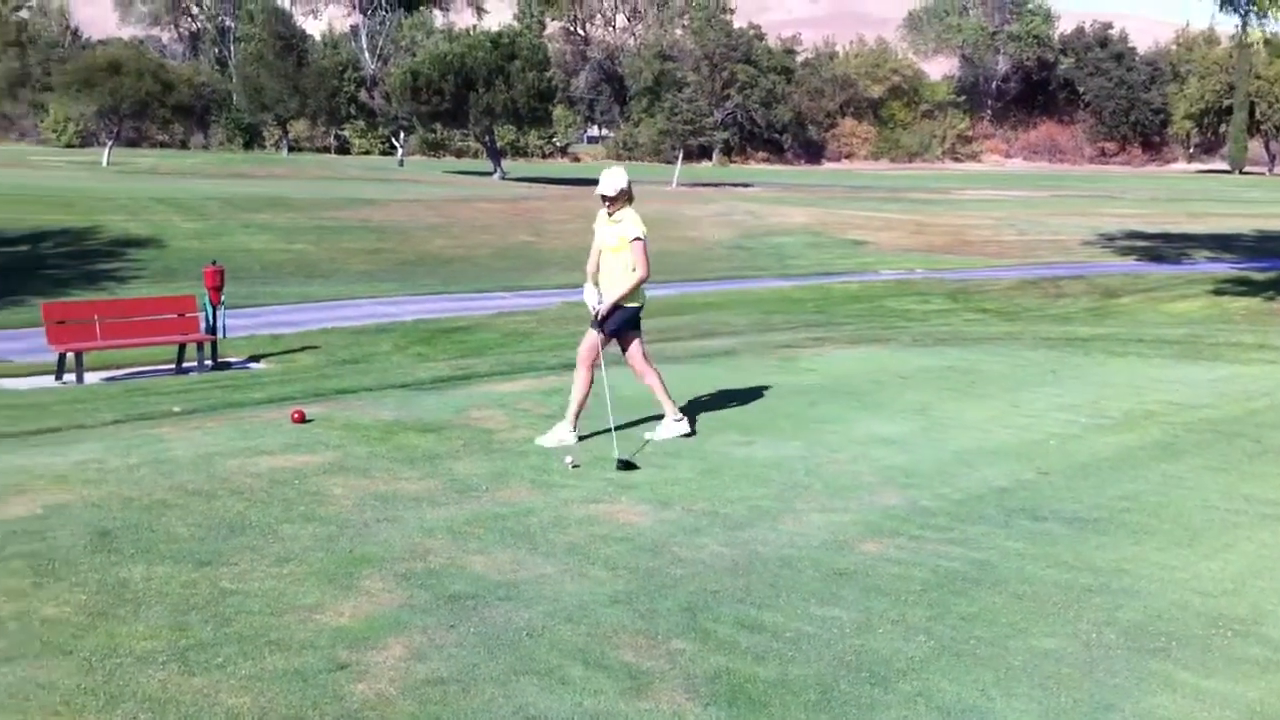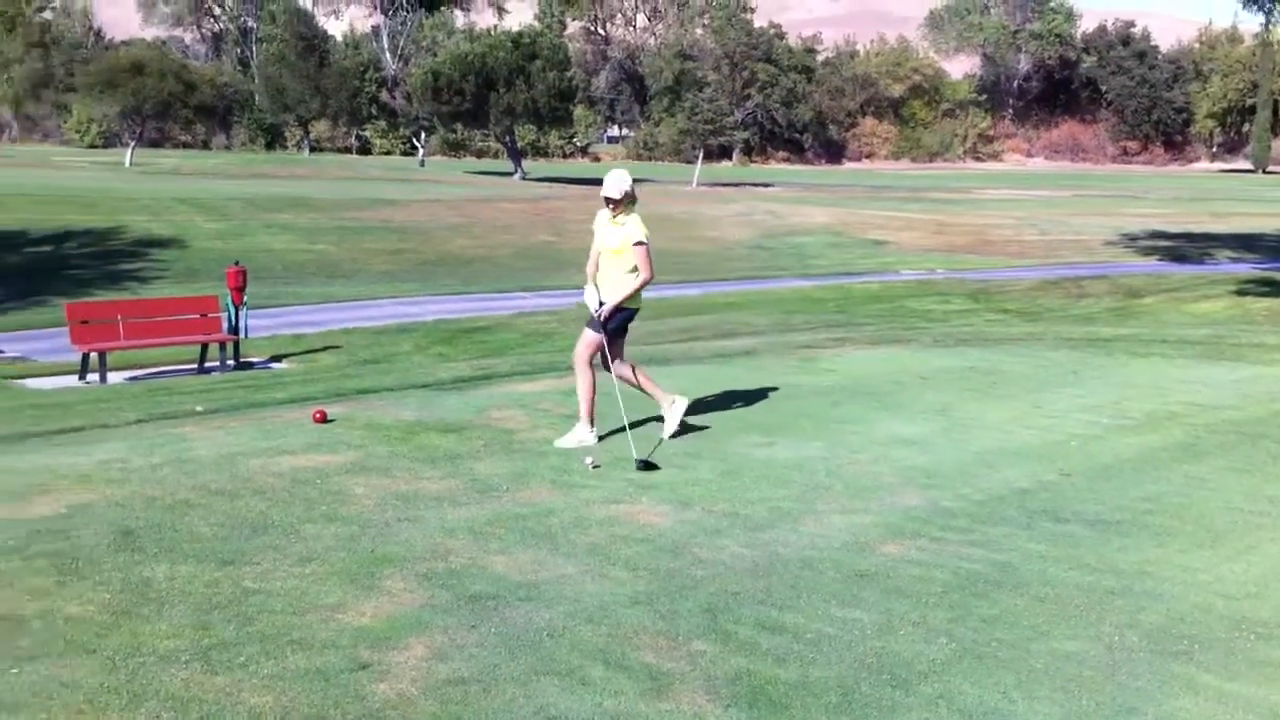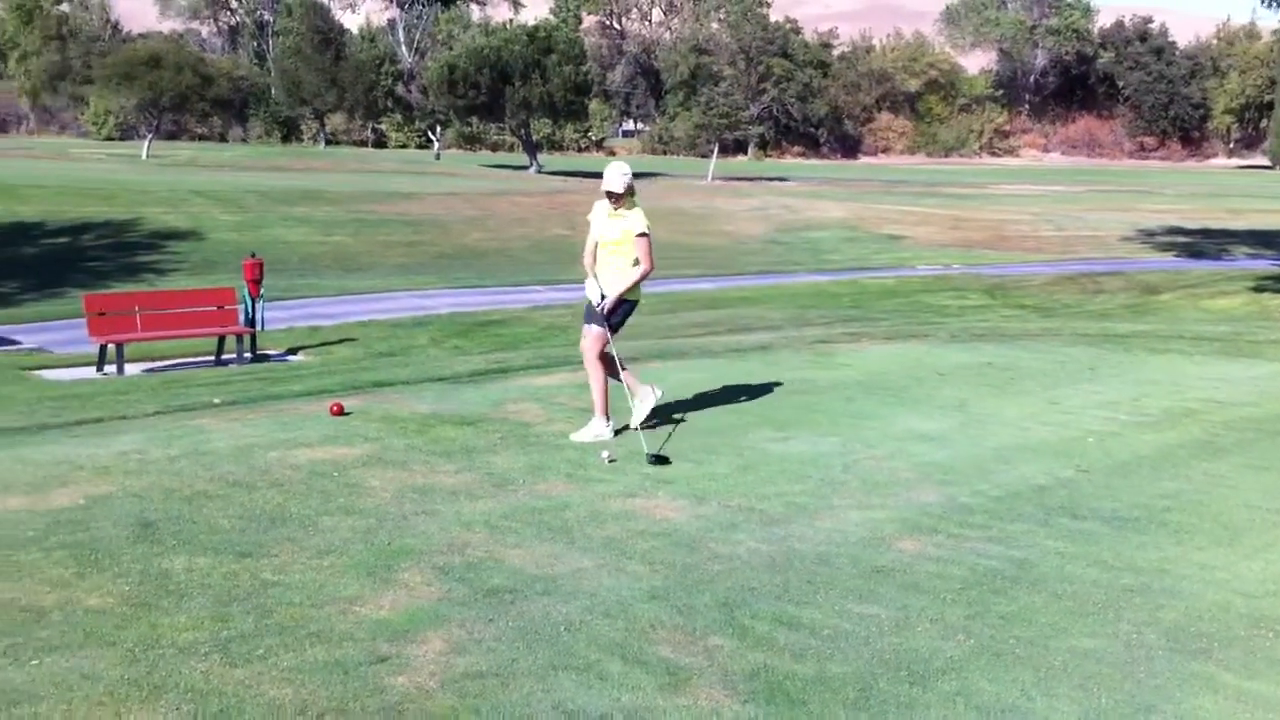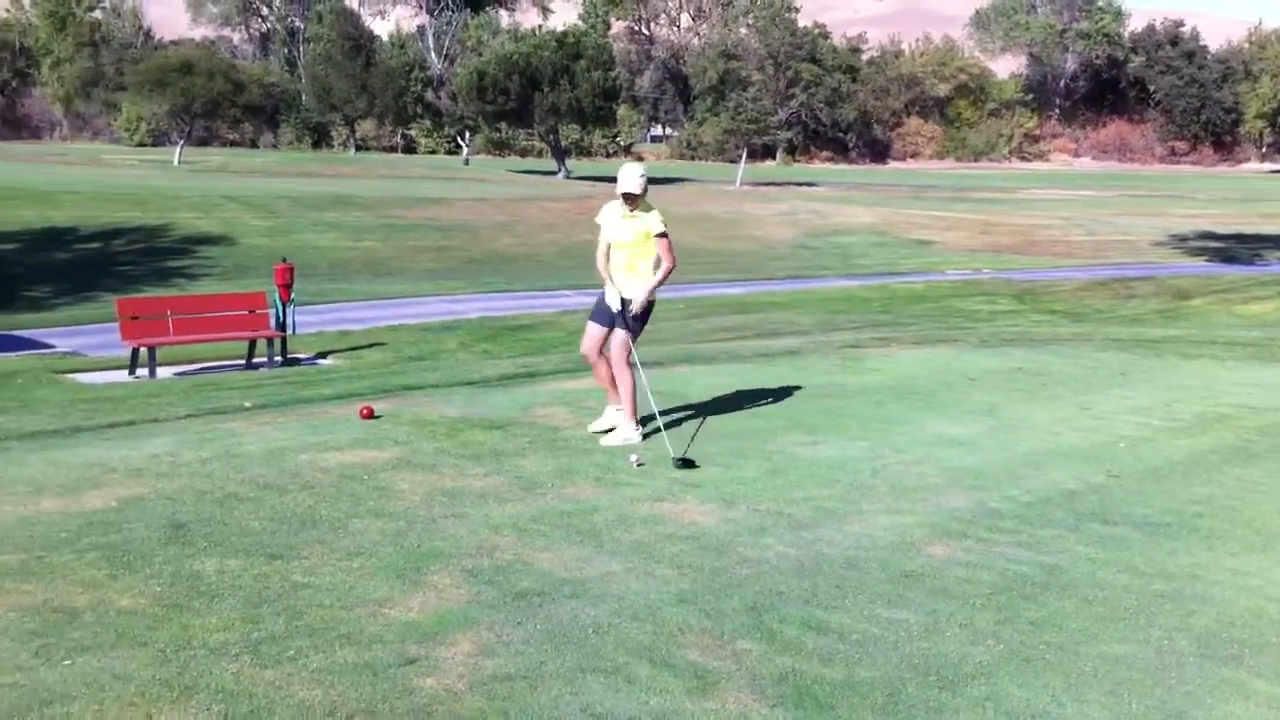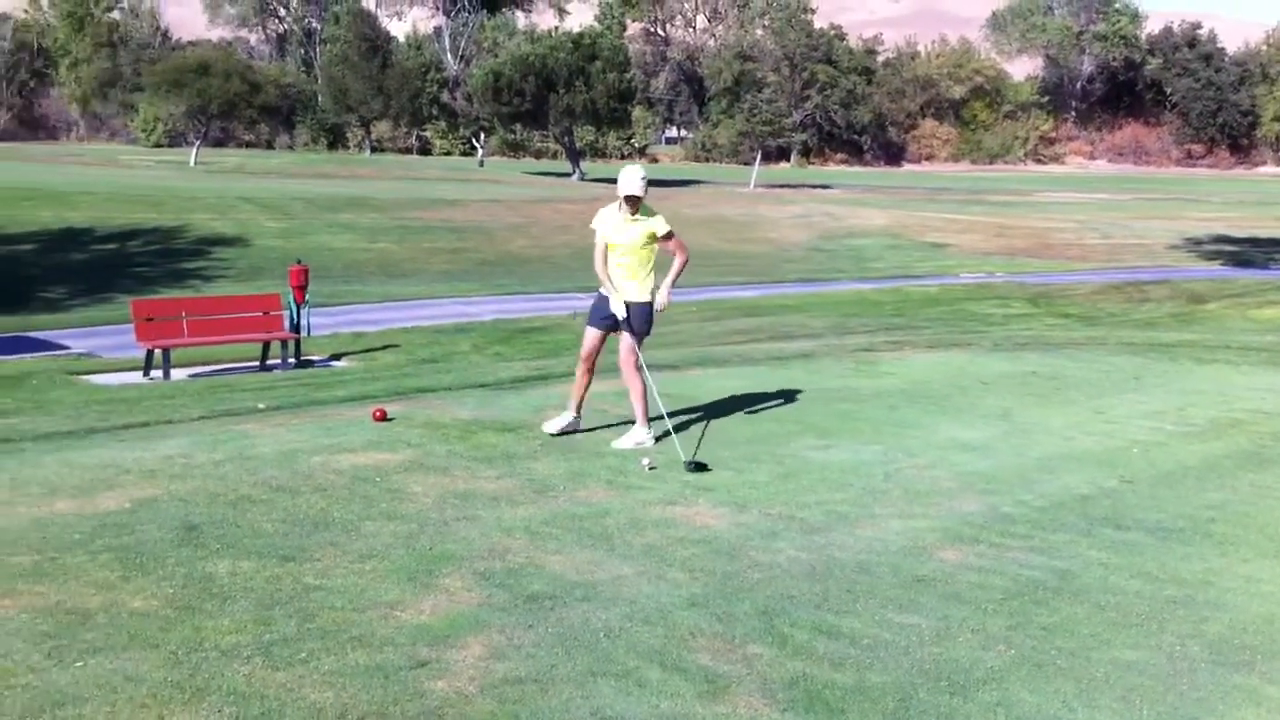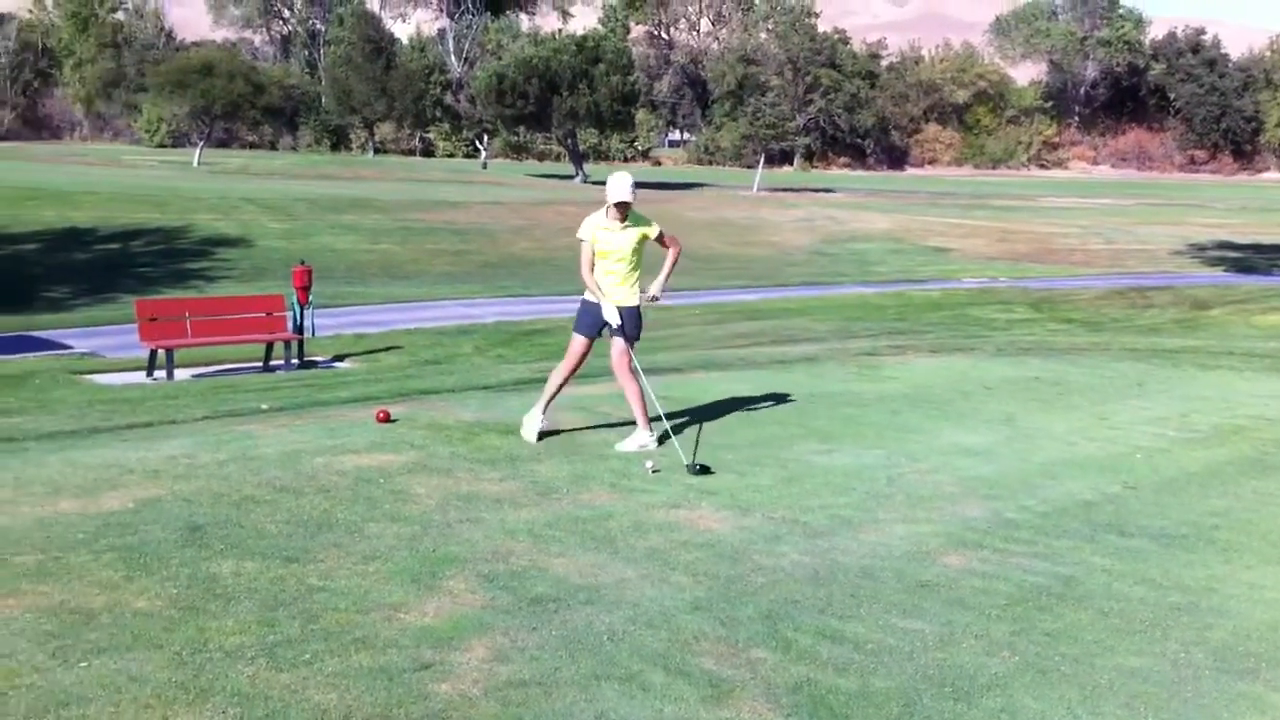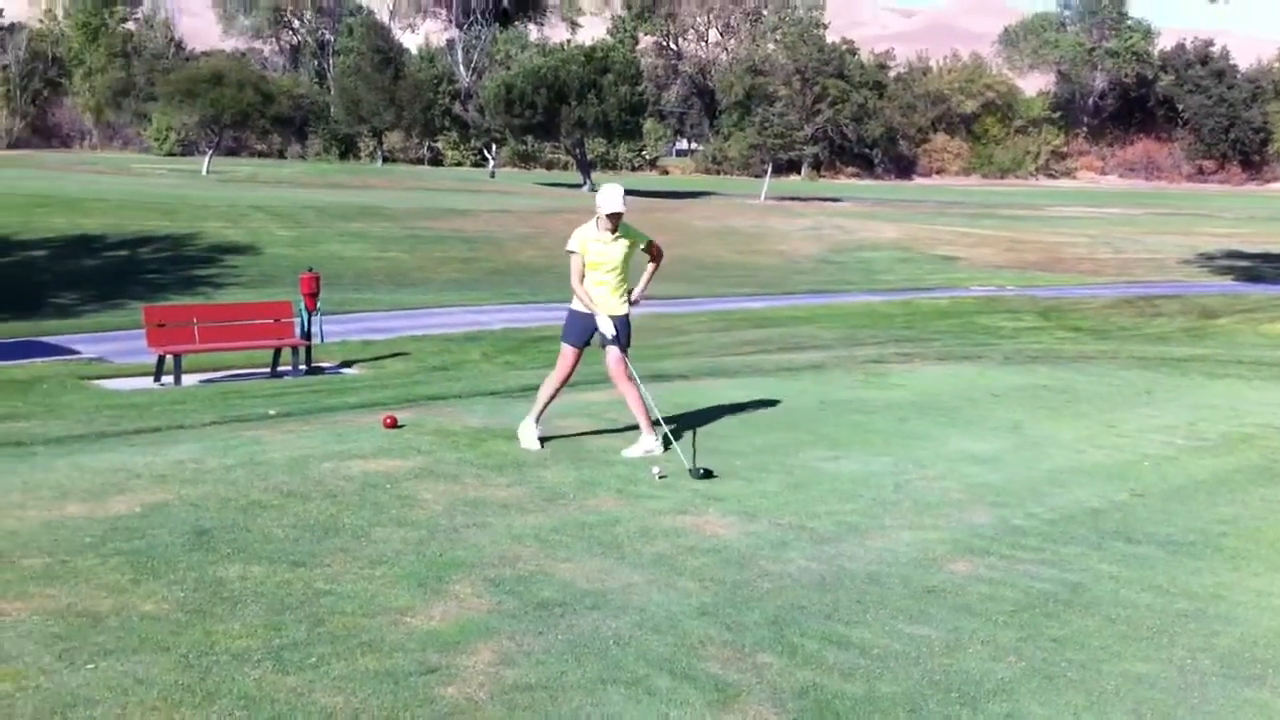
dt=0.1s
person 1, frame 1
left shoulder: (631, 224)
right shoulder: (603, 217)
left elbow: (643, 273)
right elbow: (594, 256)
left wrist: (611, 302)
right wrist: (590, 285)
left hip: (623, 303)
right hip: (612, 300)
left knee: (584, 358)
right knee: (638, 361)
left ankle: (568, 428)
right ankle: (675, 418)
person 1, frame 2
left shoulder: (634, 227)
right shoulder: (602, 217)
left elbow: (646, 275)
right elbow: (593, 258)
left wrist: (613, 303)
right wrist: (590, 286)
left hip: (621, 303)
right hip: (604, 300)
left knee: (581, 357)
right knee: (615, 363)
left ankle: (585, 428)
right ankle: (670, 402)
person 1, frame 3
left shoulder: (635, 219)
right shoulder: (599, 209)
left elbow: (646, 266)
right elbow: (590, 251)
left wrist: (615, 295)
right wrist: (591, 281)
left hip: (622, 296)
right hip: (602, 292)
left knee: (591, 353)
right knee: (597, 353)
left ankle: (601, 423)
right ankle: (642, 393)
person 1, frame 4
left shoulder: (652, 219)
right shoulder: (608, 212)
left elbow: (669, 263)
right elbow: (602, 255)
left wrist: (645, 293)
right wrist: (609, 285)
left hip: (639, 297)
right hip: (614, 292)
left knee: (618, 357)
right knee: (589, 349)
left ankle: (631, 427)
right ankle: (616, 406)
person 1, frame 5
left shoulder: (653, 221)
right shoulder: (605, 216)
left elbow: (682, 254)
right elbow: (599, 262)
left wrist: (665, 288)
right wrist: (614, 296)
left hip: (640, 301)
right hip: (609, 297)
left knee: (627, 361)
right knee: (586, 356)
left ankle: (643, 429)
right ankle: (572, 415)
person 1, frame 6
left shoulder: (642, 225)
right shoulder: (591, 224)
left elbow: (675, 248)
right elbow: (586, 271)
left wrist: (660, 282)
right wrist: (605, 303)
left hip: (628, 304)
right hip: (595, 301)
left knee: (621, 366)
right knee: (571, 362)
left ankle: (645, 431)
right ankle: (538, 414)
person 1, frame 7
left shoulder: (630, 235)
right shoulder: (581, 236)
left elbow: (656, 254)
right elbow: (576, 283)
left wrist: (641, 287)
right wrist: (598, 314)
left hip: (616, 313)
right hip: (583, 310)
left knee: (619, 373)
right knee: (562, 372)
left ankle: (649, 437)
right ankle: (531, 423)
